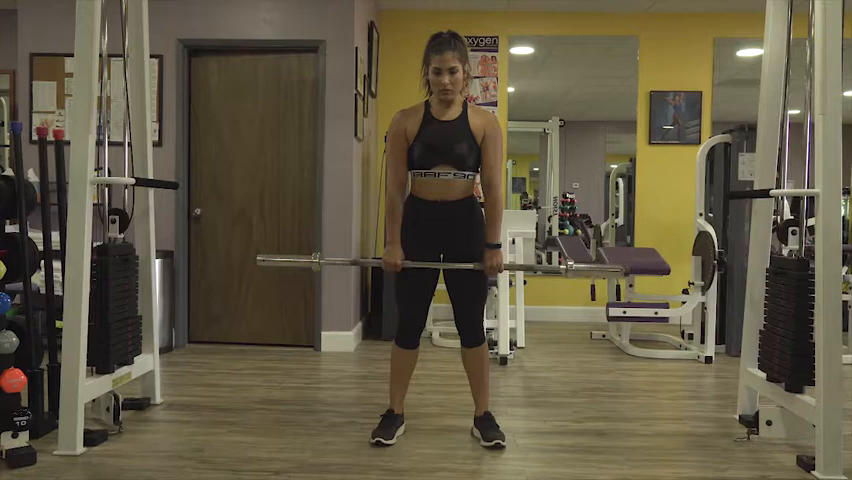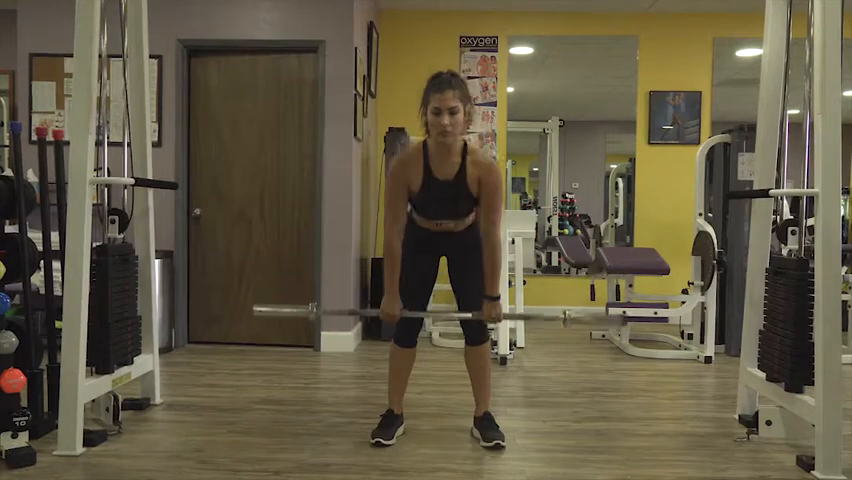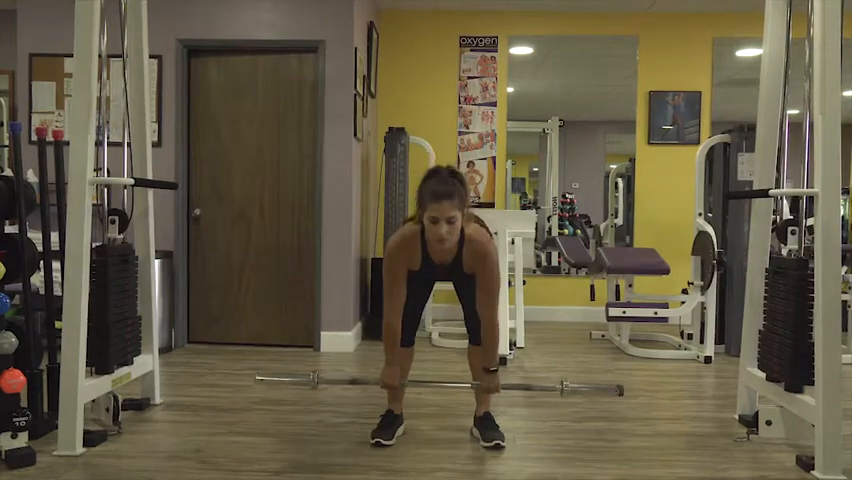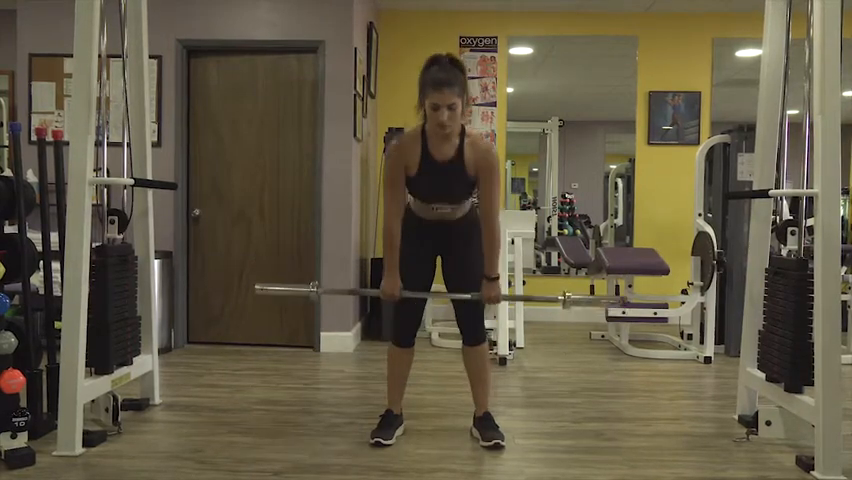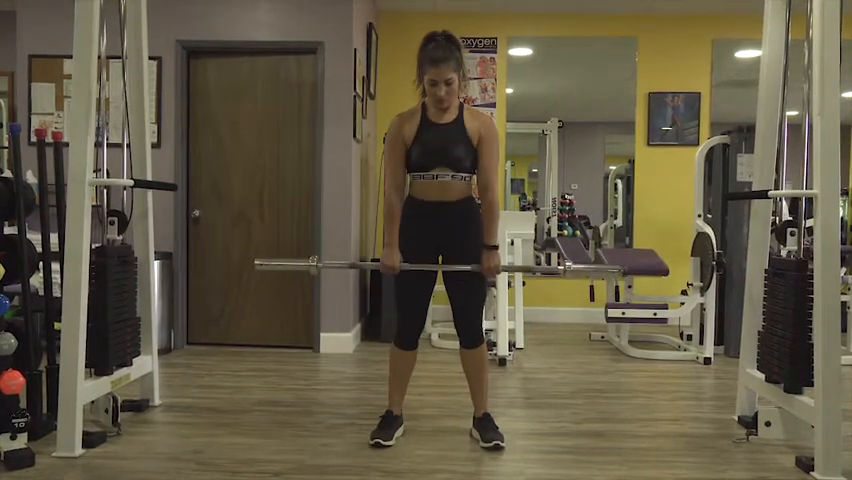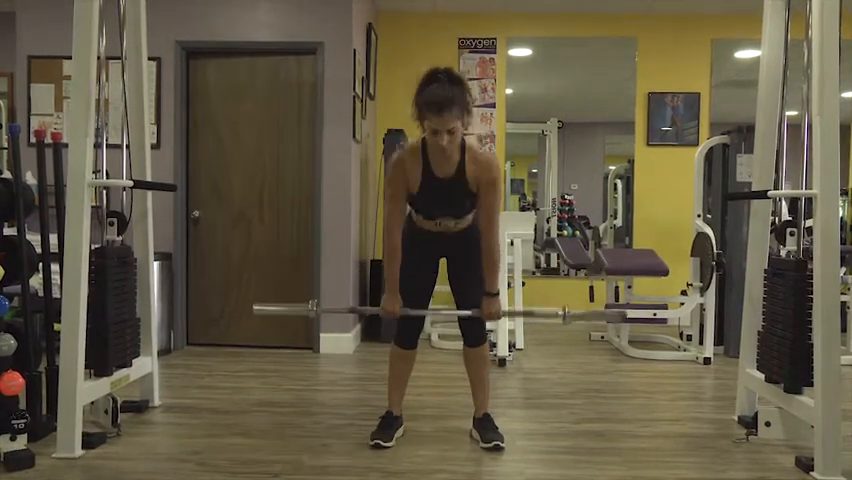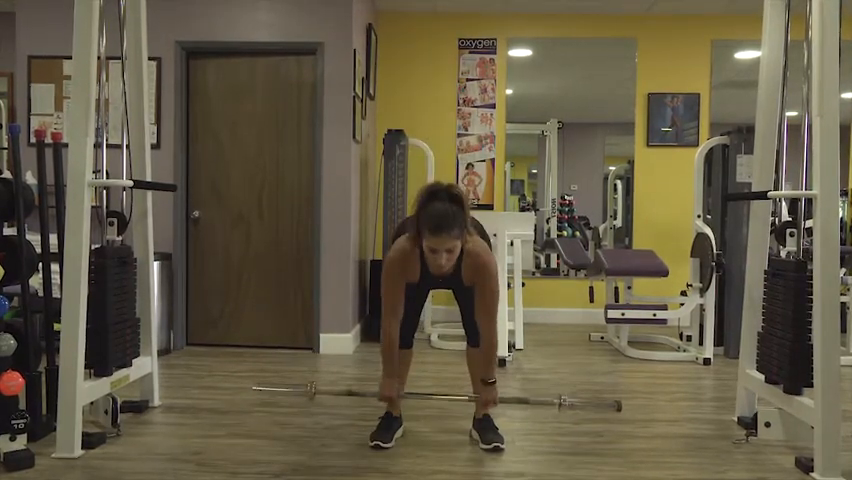
dt=0.7s
person 1, frame 1
left shoulder: (484, 122)
right shoulder: (405, 121)
left elbow: (493, 188)
right elbow: (395, 187)
left wrist: (494, 245)
right wrist: (392, 242)
left hip: (465, 224)
right hip: (418, 224)
left knee: (471, 325)
right knee: (409, 324)
left ankle: (482, 415)
right ankle: (394, 412)
person 1, frame 2
left shoulder: (484, 168)
right shoulder: (404, 165)
left elbow: (491, 235)
right elbow: (393, 233)
left wrist: (492, 296)
right wrist: (391, 294)
left hip: (467, 241)
right hip: (419, 241)
left knee: (476, 327)
right knee: (406, 326)
left ankle: (483, 415)
right ankle: (394, 413)
person 1, frame 3
left shoulder: (481, 246)
right shoulder: (401, 244)
left elbow: (489, 318)
right elbow: (392, 315)
left wrist: (490, 369)
right wrist: (391, 365)
left hip: (466, 267)
left knee: (478, 328)
right knee: (404, 328)
left ankle: (483, 417)
right ankle: (393, 415)
person 1, frame 4
left shoulder: (482, 152)
right shoulder: (402, 149)
left elbow: (490, 219)
right elbow: (392, 215)
left wrist: (491, 277)
right wrist: (391, 273)
left hip: (462, 235)
right hip: (416, 235)
left knee: (473, 326)
right knee: (404, 325)
left ankle: (482, 416)
right ankle: (393, 414)
person 1, frame 5
left shoulder: (480, 124)
right shoulder: (403, 124)
left elbow: (489, 189)
right elbow: (393, 189)
left wrist: (491, 246)
right wrist: (390, 245)
left hip: (463, 224)
right hip: (416, 224)
left knee: (470, 326)
right knee: (408, 325)
left ankle: (482, 416)
right ankle: (393, 414)
person 1, frame 6
left shoulder: (484, 164)
right shoulder: (402, 163)
left elbow: (489, 232)
right elbow: (393, 230)
left wrist: (491, 292)
right wrist: (391, 290)
left hip: (466, 242)
right hip: (418, 242)
left knee: (474, 328)
right knee: (407, 328)
left ankle: (482, 417)
right ankle: (393, 415)
person 1, frame 7
left shoulder: (481, 258)
right shoulder: (399, 256)
left elbow: (488, 332)
right elbow: (390, 327)
left wrist: (488, 381)
right wrist: (389, 378)
left knee: (477, 331)
right knee: (403, 330)
left ankle: (482, 418)
right ankle: (392, 416)
